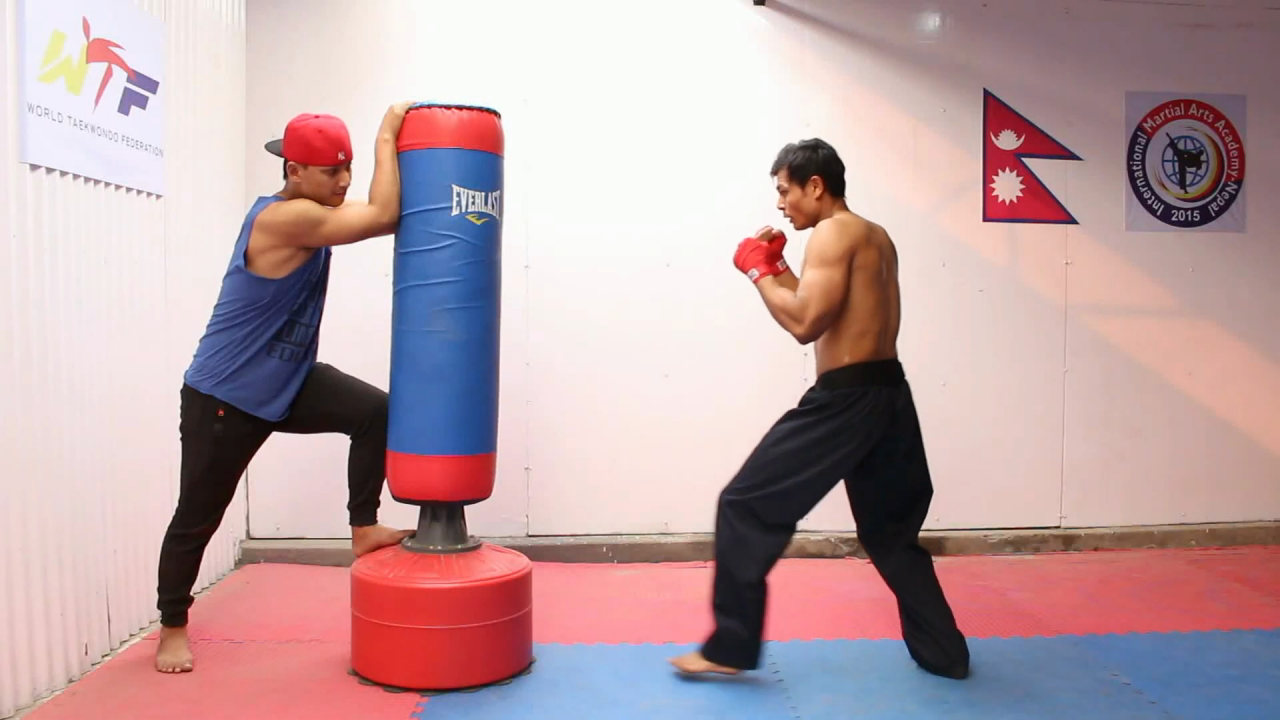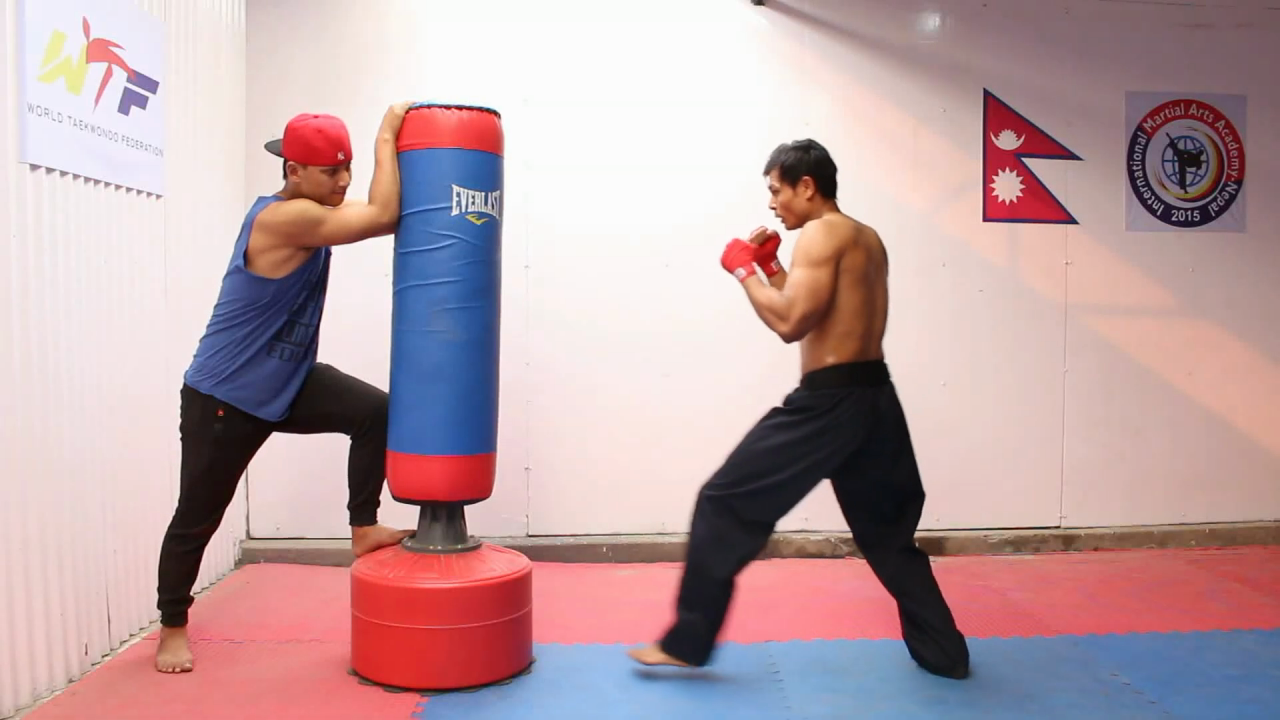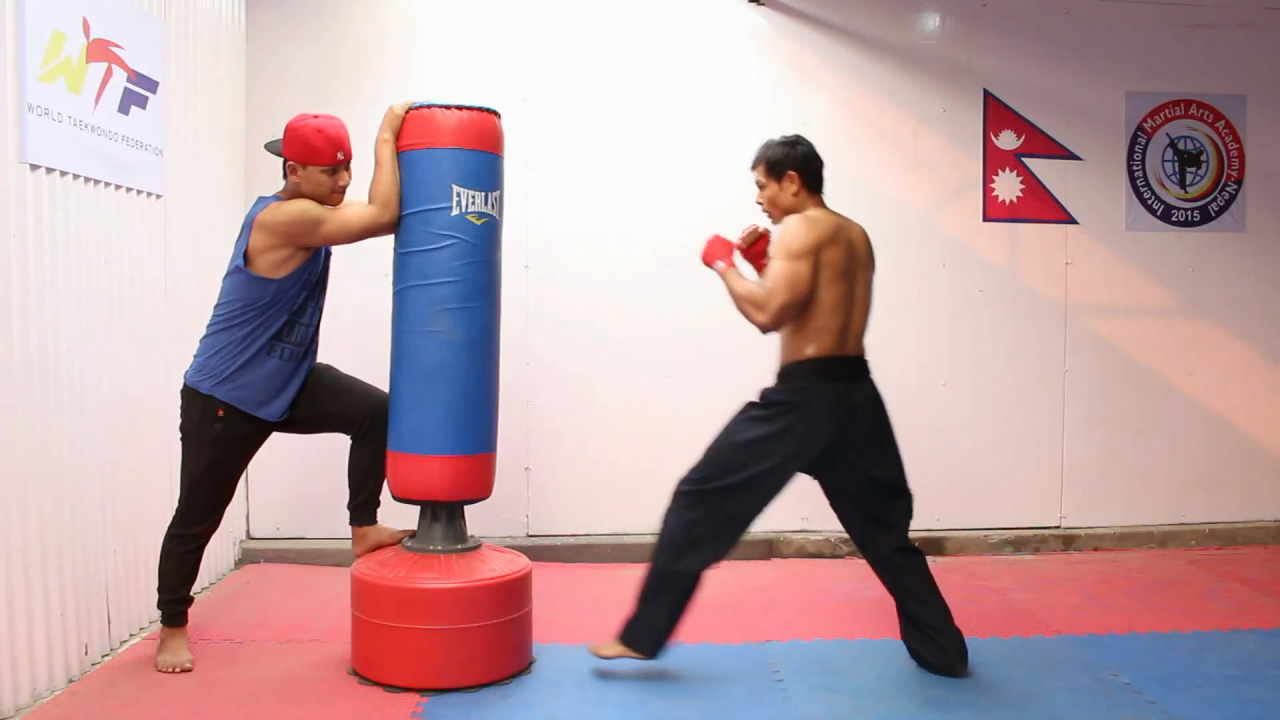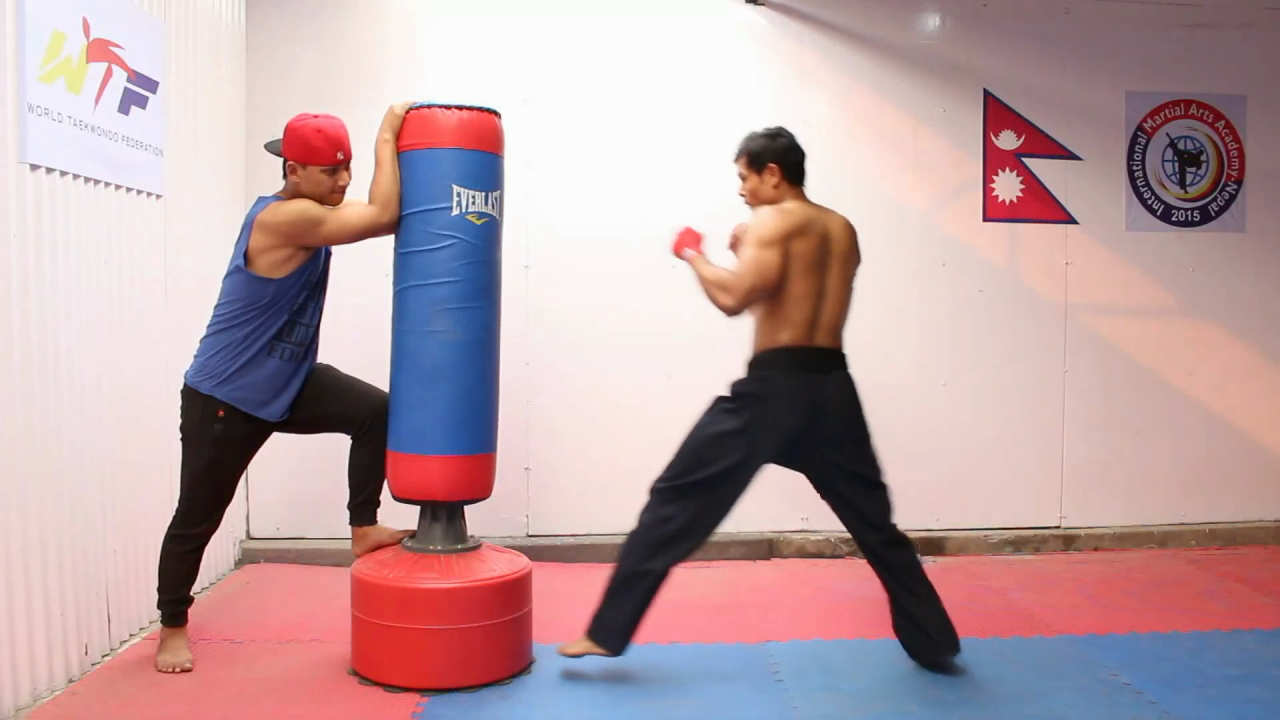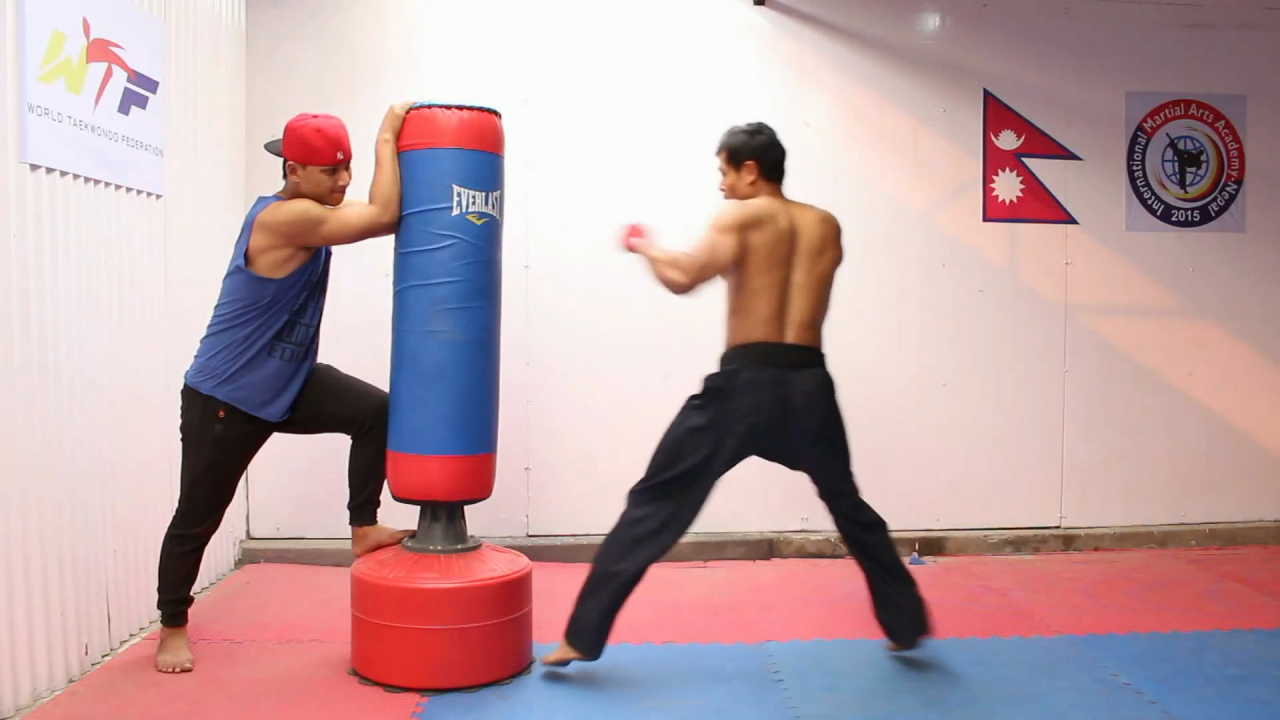
dt=0.2s
person 1, frame 1
left shoulder: (313, 211)
right shoulder: (283, 218)
left elbow: (386, 217)
right elbow: (381, 216)
right wrist: (387, 136)
left hip: (288, 382)
right hip: (223, 396)
left knee: (376, 411)
right knee: (198, 516)
left ankle: (363, 529)
right ankle: (173, 628)
person 1, frame 2
left shoulder: (314, 211)
right shoulder: (282, 218)
left elbow: (382, 216)
right elbow: (381, 216)
right wrist: (388, 137)
left hip: (288, 382)
right hip: (224, 396)
left knee: (376, 411)
right knee: (198, 517)
left ankle: (363, 529)
right ankle: (172, 627)
person 1, frame 3
left shoulder: (313, 211)
right shoulder: (282, 218)
left elbow: (382, 215)
right elbow: (381, 217)
right wrist: (388, 136)
left hip: (288, 382)
right hip: (224, 395)
left knee: (375, 412)
right knee: (198, 516)
left ankle: (363, 529)
right ankle: (173, 628)
person 1, frame 4
left shoulder: (314, 211)
right shoulder: (282, 219)
left elbow: (382, 216)
right elbow: (381, 217)
right wrist: (388, 136)
left hip: (289, 382)
right hip: (224, 395)
left knee: (375, 412)
right knee: (198, 517)
left ankle: (363, 529)
right ankle: (172, 628)
person 1, frame 5
left shoulder: (314, 211)
right shoulder: (283, 218)
left elbow: (386, 217)
right elbow: (381, 216)
right wrist: (387, 136)
left hip: (288, 382)
right hip: (224, 396)
left knee: (377, 411)
right knee: (198, 517)
left ankle: (363, 529)
right ankle: (172, 628)
person 2, frame 1
left shoulder: (832, 234)
right shoulder: (876, 237)
left elbow: (805, 324)
left wrist: (757, 271)
right wrist: (779, 268)
left hip: (846, 401)
right hip: (888, 397)
left knee: (746, 507)
right knee: (893, 532)
left ankle: (731, 646)
right ankle: (943, 651)
person 2, frame 2
left shoulder: (820, 234)
right shoulder: (868, 239)
left elbow: (791, 323)
left wrist: (744, 270)
right wrist: (770, 267)
left hip: (829, 402)
right hip: (875, 399)
left knee: (724, 504)
right knee: (889, 532)
left ankle: (688, 642)
right ankle: (943, 651)
person 2, frame 3
left shoulder: (801, 229)
right shoulder: (855, 236)
left elbow: (768, 315)
left wrist: (724, 263)
right wrist: (762, 263)
left hip: (804, 396)
right hip: (855, 395)
left knee: (701, 502)
right knee: (883, 528)
left ankle: (643, 634)
right ankle: (942, 650)
person 2, frame 4
left shoulder: (773, 220)
right shoulder: (843, 230)
left elbow: (734, 298)
left wrist: (692, 252)
left hip: (774, 387)
right hip: (831, 386)
left knee: (677, 499)
right knee: (871, 518)
left ankle: (608, 631)
right ankle: (933, 642)
person 2, frame 5
left shoulder: (740, 217)
right shoulder: (826, 226)
left elbow: (683, 276)
left wrist: (643, 243)
left hip: (745, 382)
right hip: (807, 383)
left knee: (655, 502)
right knee: (848, 504)
left ankle: (584, 635)
right ankle: (905, 623)
